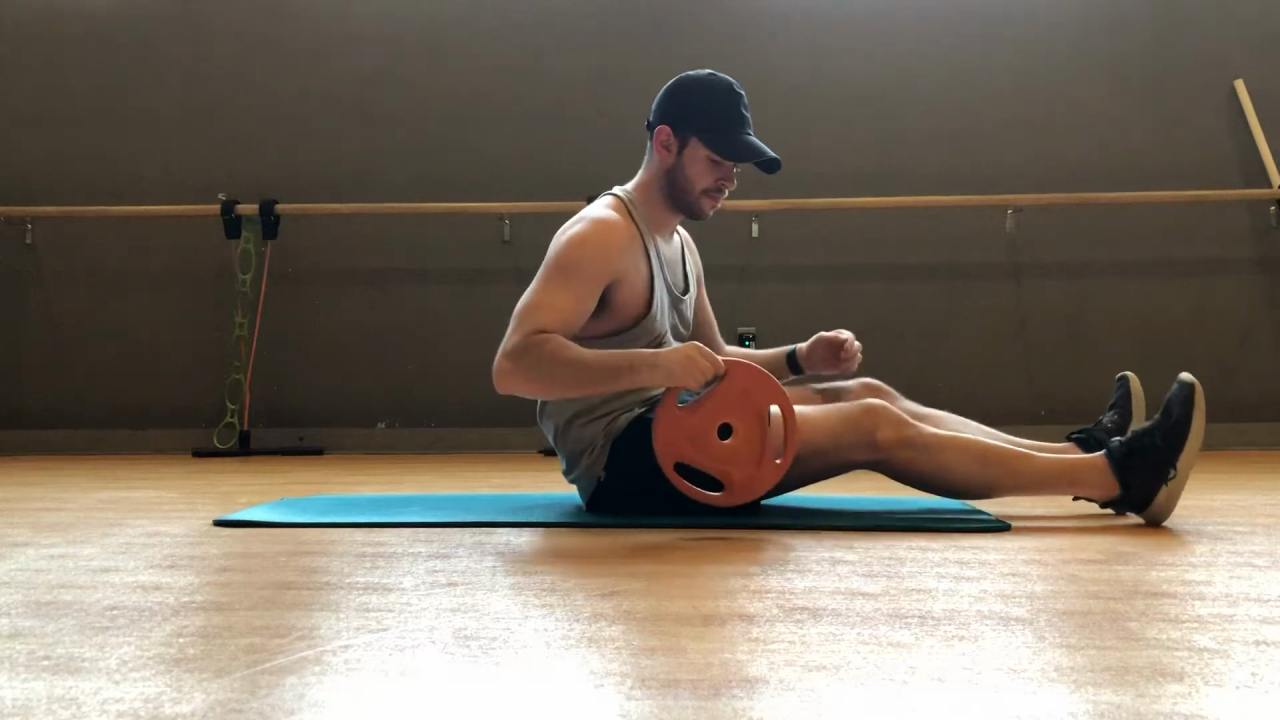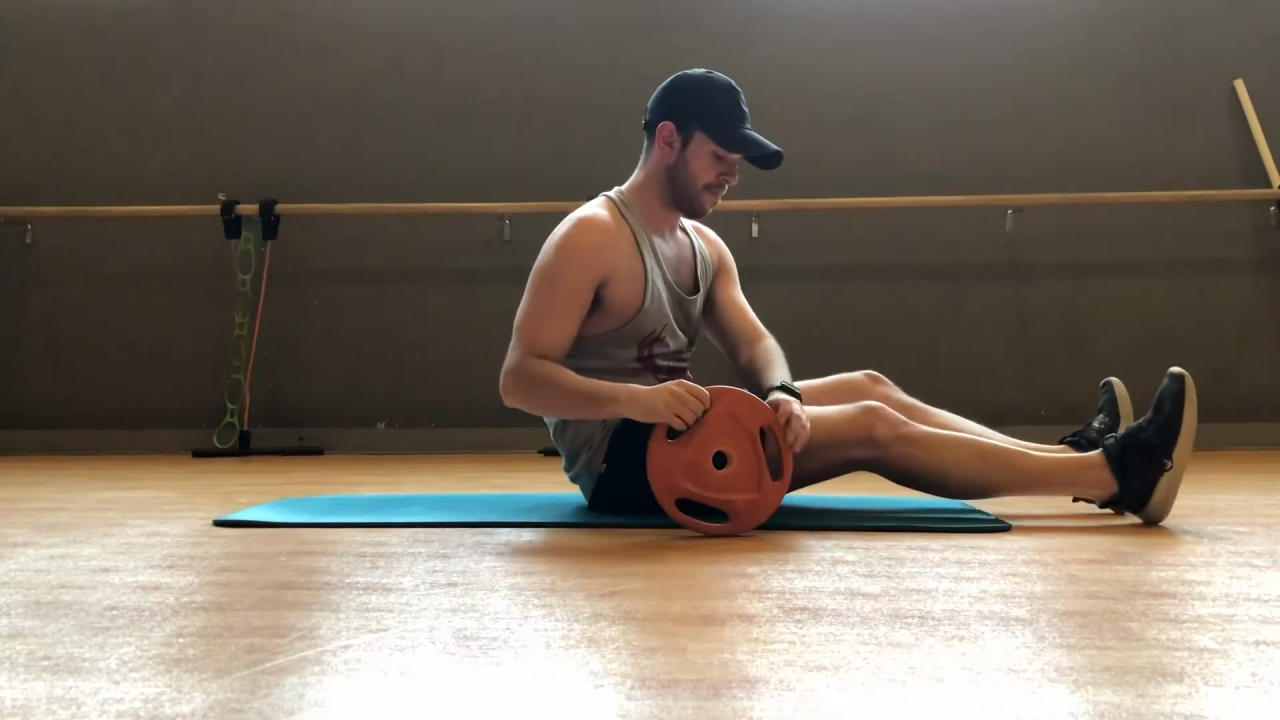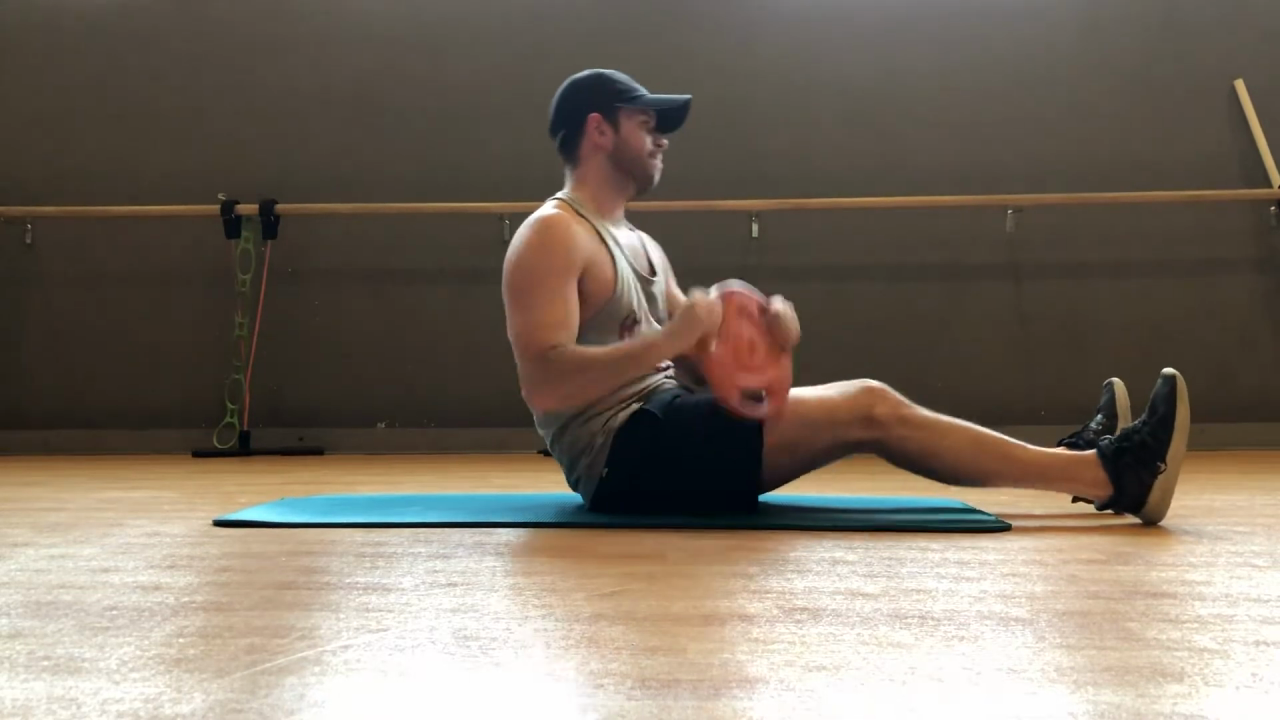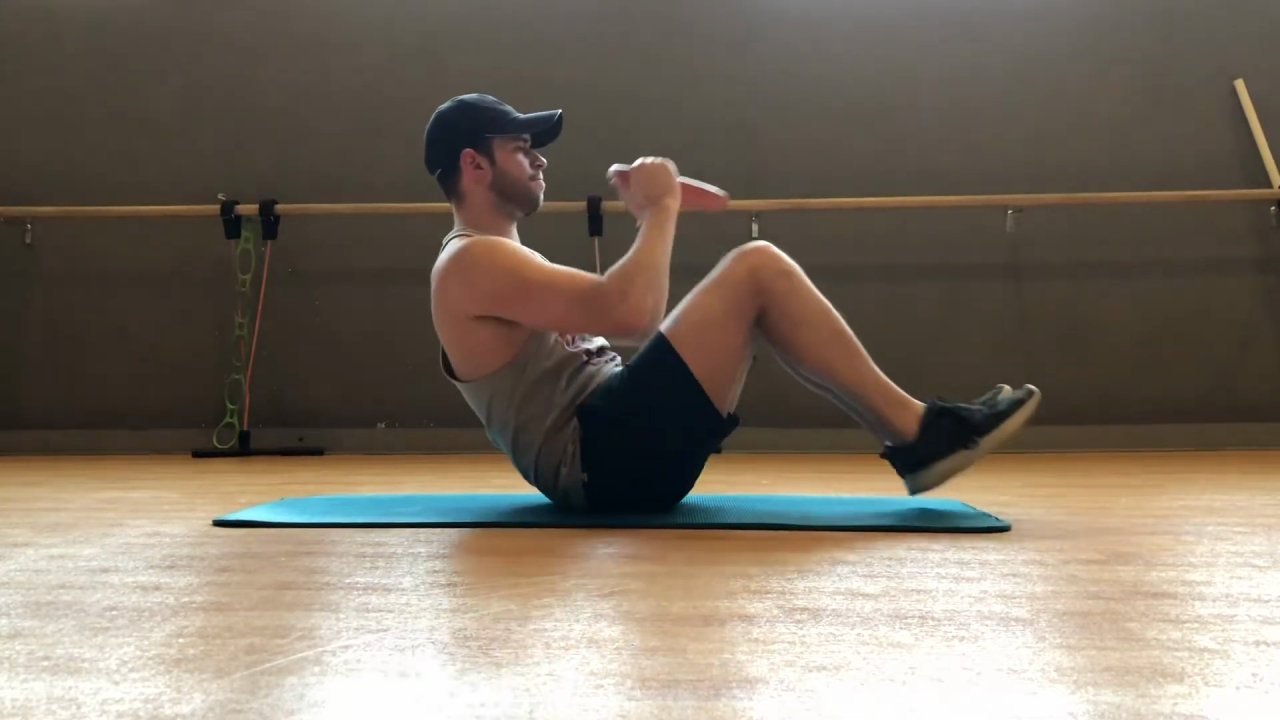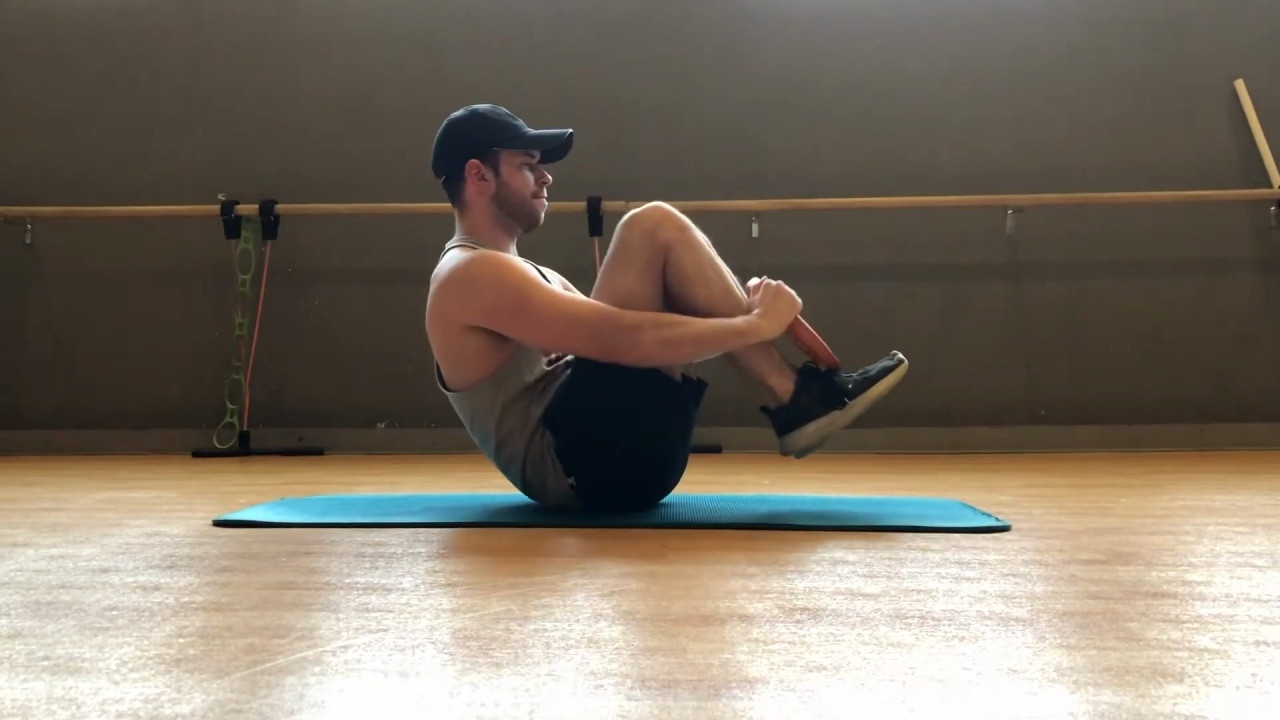
dt=1s
person 1, frame 1
left shoulder: (677, 242)
right shoulder: (600, 236)
left elbow: (714, 360)
right elbow: (514, 365)
left wrist: (797, 360)
right wrist: (654, 365)
left hip: (662, 432)
right hip: (621, 458)
left knee: (871, 396)
right knee: (873, 430)
left ankle: (1085, 457)
right ankle: (1115, 475)
person 1, frame 2
left shoulder: (703, 245)
right shoulder: (590, 237)
left elbow: (754, 344)
right elbow: (520, 379)
left wrist: (781, 393)
right wrist: (634, 399)
left hip: (673, 437)
right hip: (622, 459)
left knee: (869, 388)
right knee: (871, 428)
left ankle: (1077, 458)
right ankle: (1112, 474)
person 1, frame 3
left shoulder: (638, 242)
right shoulder: (551, 236)
left elbow: (704, 357)
right elbow: (542, 383)
right wrist: (670, 338)
left hip: (663, 431)
right hip: (622, 459)
left knee: (865, 398)
right knee: (867, 411)
left ankle: (1071, 458)
right ankle: (1112, 477)
person 1, frame 4
left shoulder: (503, 260)
right shoulder: (475, 262)
left elbow: (604, 336)
right elbow: (630, 314)
left wrist: (650, 228)
right wrist: (661, 213)
left hip: (613, 449)
right hip: (606, 459)
left knee: (750, 290)
right knee: (759, 267)
left ankle: (913, 432)
right ankle: (918, 432)
person 1, frame 5
left shoulder: (516, 273)
right shoulder: (474, 275)
left elbow: (619, 327)
right elbow: (624, 340)
right wrist: (756, 324)
left hip: (614, 448)
right hip: (586, 459)
left knee: (674, 242)
right knee: (657, 227)
left ankle: (794, 395)
right ankle: (796, 397)
